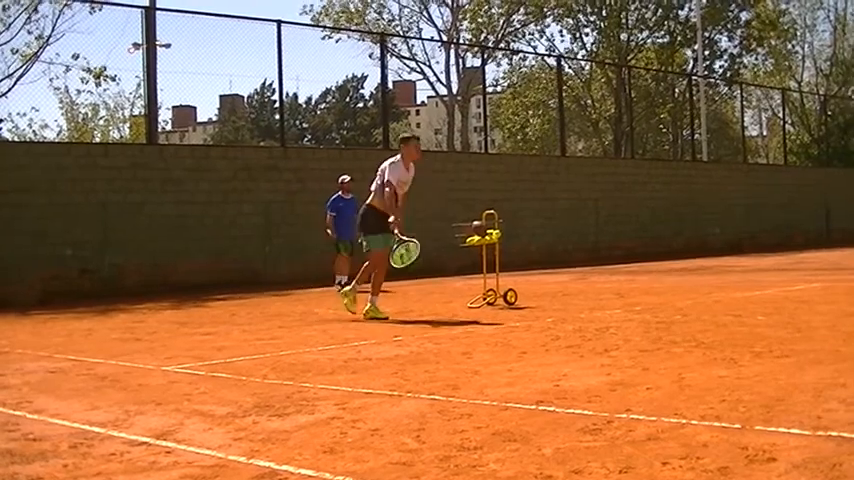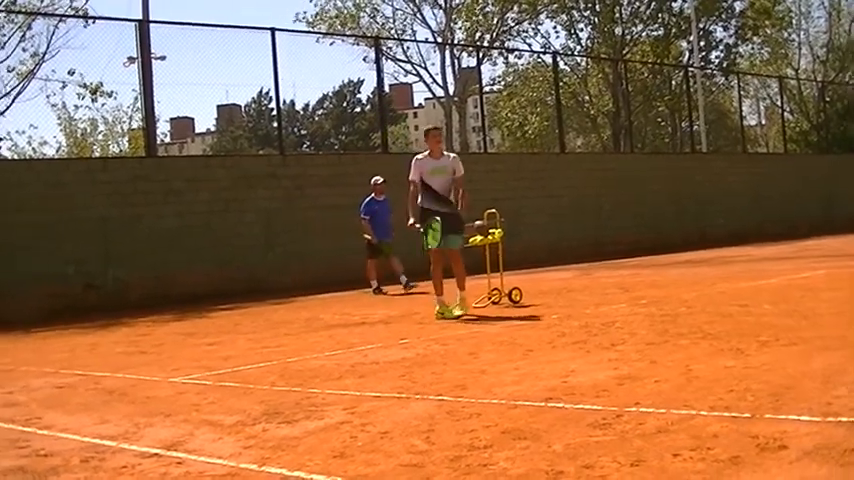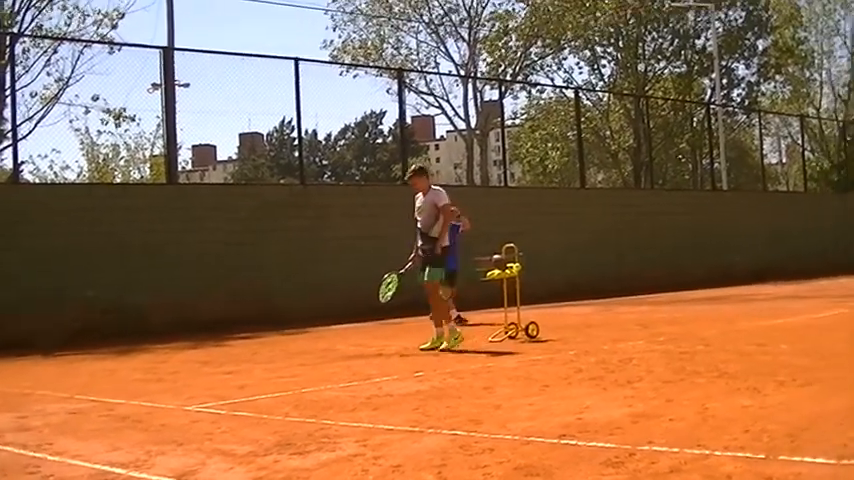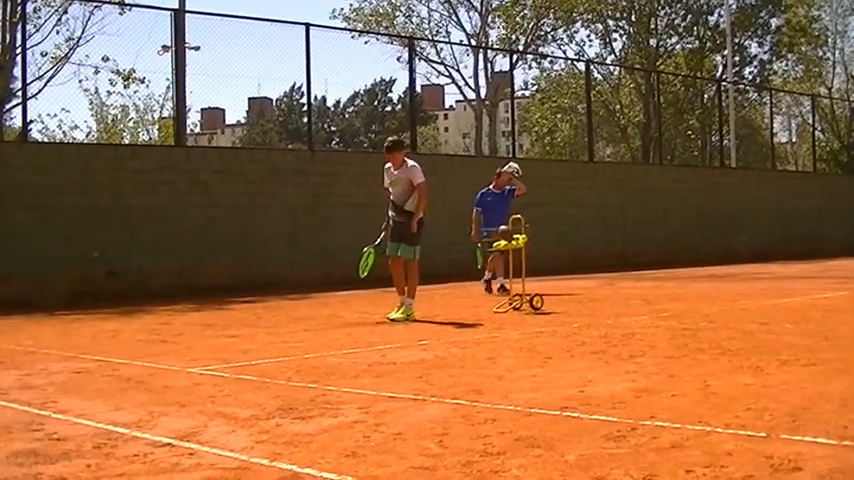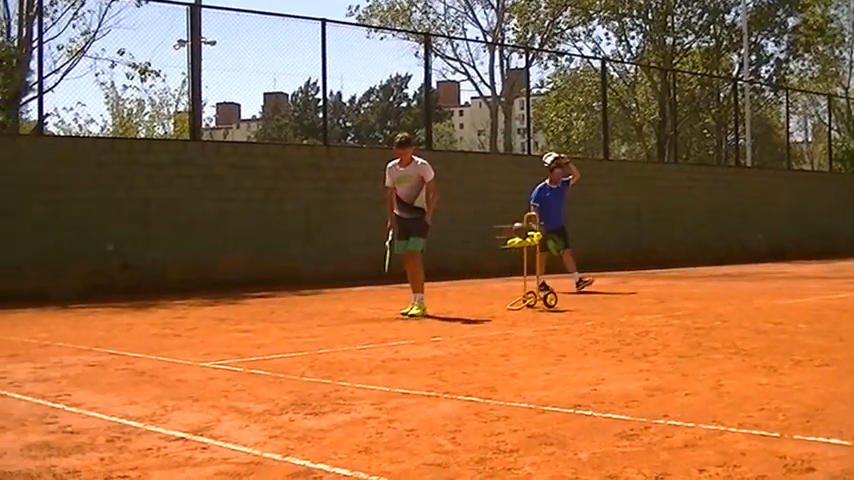
dt=1s
person 1, frame 1
left shoulder: (411, 169)
right shoulder: (393, 165)
right elbow: (388, 192)
left wrist: (398, 218)
right wrist: (394, 218)
left hip: (387, 218)
right hip: (372, 214)
left knee: (382, 264)
right knee: (377, 261)
left ankle: (372, 306)
right ankle: (351, 291)
person 1, frame 2
left shoulder: (453, 159)
right shoulder: (419, 161)
left elbow: (460, 187)
right elbow: (414, 189)
left wrist: (460, 210)
right wrist: (413, 215)
left hip: (450, 213)
right hip: (429, 214)
left knee: (455, 258)
right knee: (436, 260)
left ankle: (461, 300)
right ankle: (441, 305)
person 1, frame 3
left shoulder: (437, 193)
right shoulder: (418, 198)
left elbow: (448, 216)
left wrist: (439, 243)
right wrist: (416, 250)
left hip: (438, 249)
right hip: (425, 250)
left knee: (433, 290)
right knee: (432, 293)
left ankle: (453, 331)
right ankle: (439, 336)
person 1, frame 4
left shoulder: (412, 168)
right shoulder: (388, 169)
left elbow: (422, 195)
left wrist: (414, 220)
right wrist: (387, 221)
left hip: (411, 221)
right hip: (396, 222)
left knee: (410, 263)
right knee: (394, 264)
left ankle: (409, 308)
right ankle: (402, 304)
person 1, frame 5
left shoulder: (422, 166)
right shoulder: (391, 168)
left elbow: (433, 192)
left wrist: (429, 215)
right wrist: (390, 219)
left hip: (418, 217)
right hip: (401, 218)
left knee: (414, 258)
right knee: (407, 261)
left ankle: (420, 303)
right ankle: (415, 302)
person 2, frame 1
left shoulder: (353, 200)
right shoulder: (335, 200)
right elbow: (329, 218)
left wrist: (358, 231)
right wrist: (332, 232)
left hip: (350, 235)
right hip: (339, 235)
left knee: (347, 258)
right knee: (342, 256)
left ankle: (343, 282)
right ankle: (338, 281)
person 2, frame 2
left shoulder: (385, 201)
right shoulder: (368, 203)
right elbow: (364, 222)
left wrist: (391, 232)
right wrist: (372, 236)
left hip: (386, 238)
right hip: (374, 239)
left knee: (393, 258)
right knee: (372, 262)
left ankle: (405, 282)
right ankle: (374, 286)
person 2, frame 3
left shoulder: (453, 227)
left elbow: (467, 225)
left wrist: (458, 215)
left hip: (452, 266)
left knee: (451, 291)
right knee: (447, 291)
right ankle: (455, 315)
person 2, frame 4
left shoulder: (507, 192)
right shoulder: (483, 195)
left elbow: (523, 189)
right elbow: (476, 214)
left wrist: (512, 178)
right wrist: (475, 230)
left hip: (504, 231)
right hip: (489, 232)
left knee: (500, 256)
right knee: (496, 254)
left ankle: (500, 283)
right ankle: (487, 277)
person 2, frame 5
left shoulder: (562, 185)
right shoulder: (540, 190)
left elbow: (577, 175)
right elbow: (534, 210)
left wrist: (567, 163)
left hip: (559, 228)
right hip: (545, 229)
left knee: (567, 252)
right knee: (542, 255)
left ankle: (578, 280)
right ankle: (540, 282)
